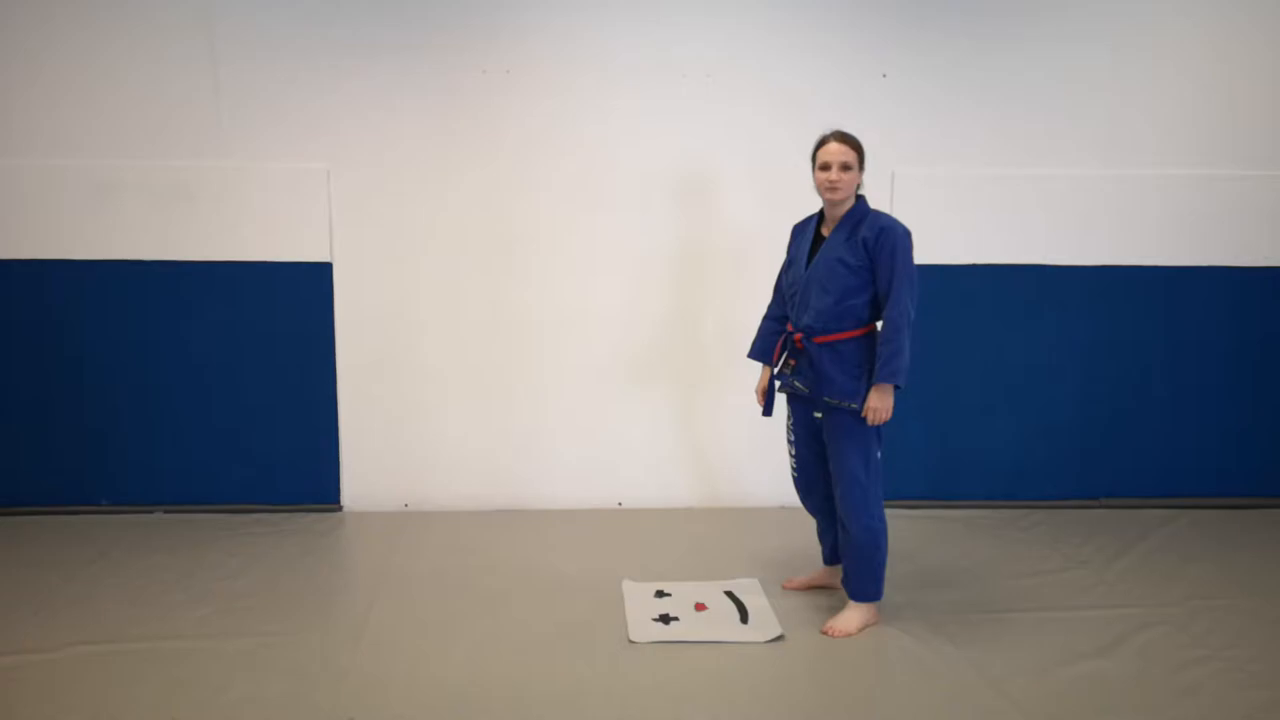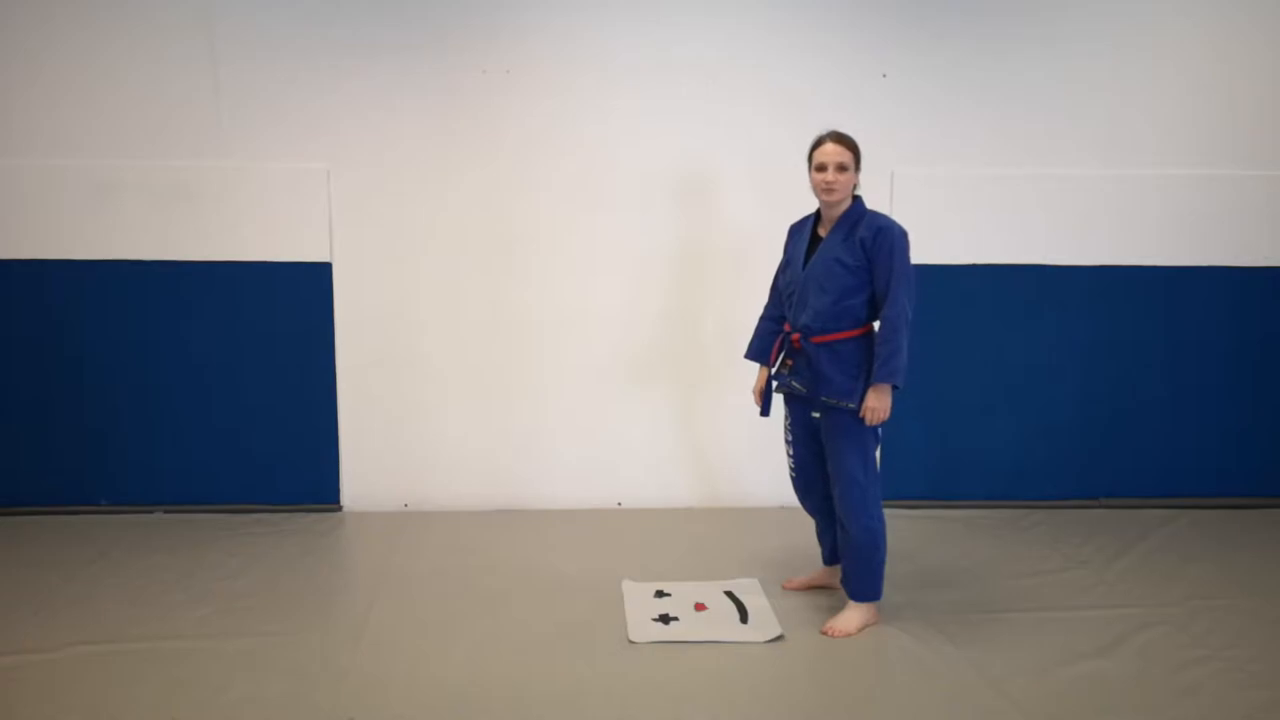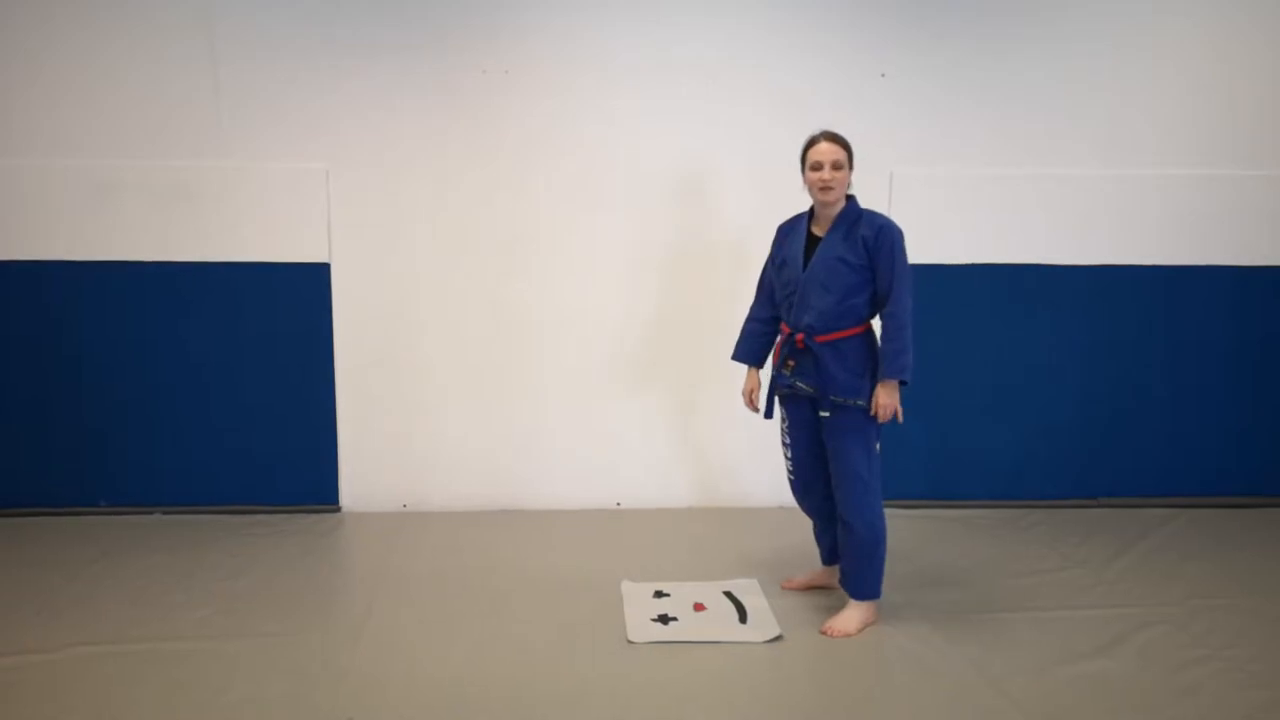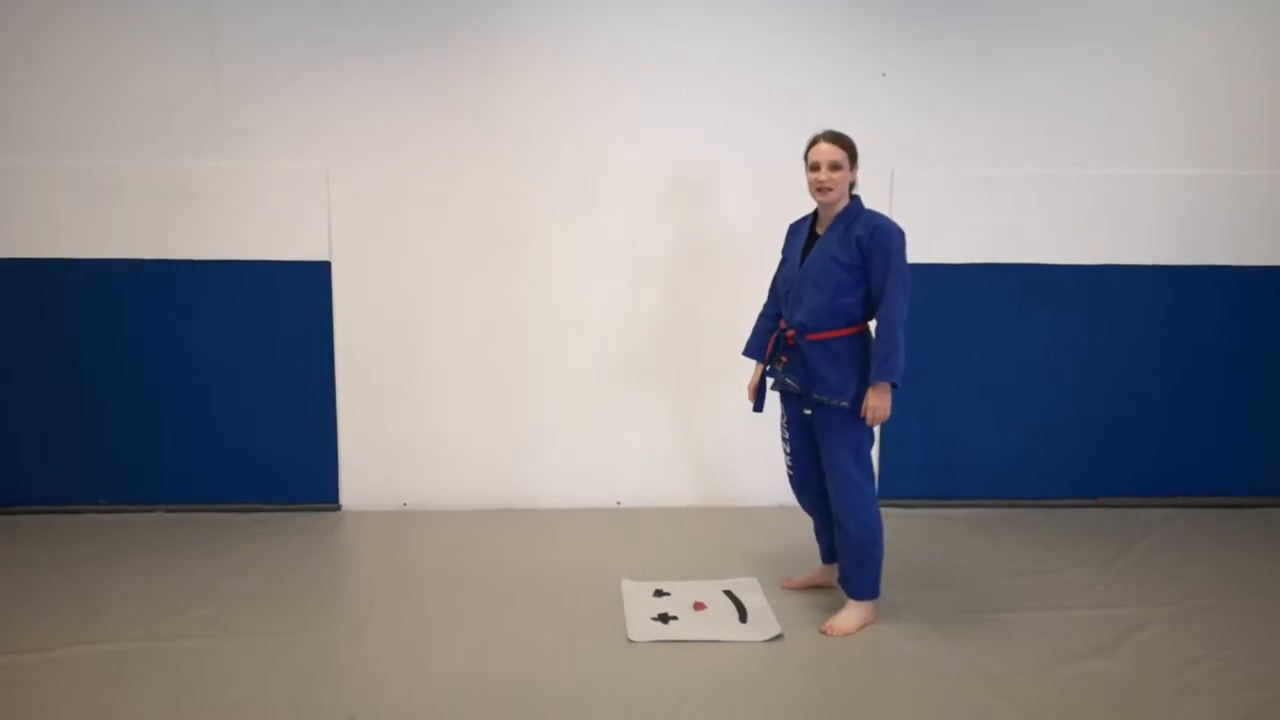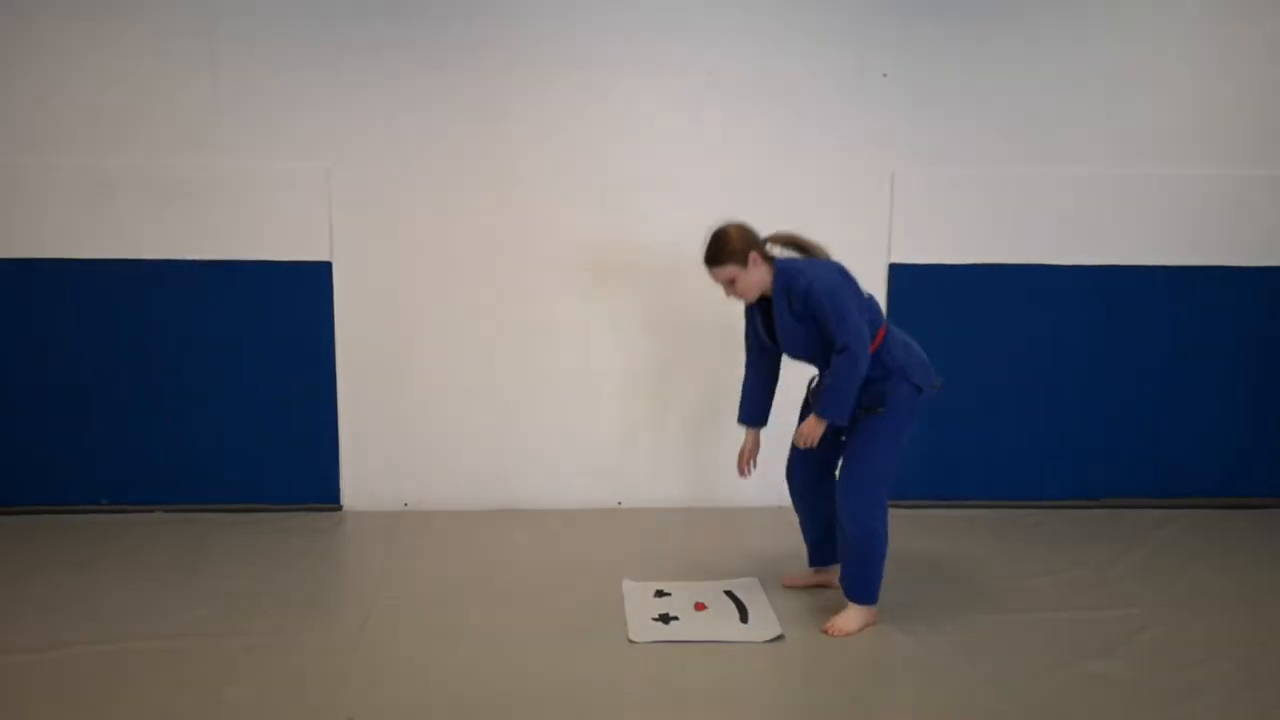
dt=1s
person 1, frame 1
left shoulder: (884, 233)
right shoulder: (803, 232)
left elbow: (898, 314)
right elbow: (782, 301)
left wrist: (885, 384)
right wrist: (768, 362)
left hip: (850, 377)
right hip: (805, 373)
left knee: (855, 488)
right knee: (812, 481)
left ankle: (865, 600)
right ankle: (834, 566)
person 1, frame 2
left shoulder: (881, 233)
right shoulder: (799, 232)
left elbow: (895, 314)
right elbow: (778, 302)
left wrist: (883, 385)
right wrist: (765, 363)
left hip: (848, 376)
right hip: (802, 373)
left knee: (854, 488)
right knee: (811, 481)
left ankle: (865, 600)
right ankle: (834, 566)
person 1, frame 3
left shoulder: (877, 232)
right shoulder: (789, 233)
left elbow: (897, 311)
right elbow: (766, 303)
left wrist: (890, 380)
right wrist: (753, 366)
left hip: (849, 374)
right hip: (797, 372)
left knee: (855, 486)
right knee: (809, 481)
left ankle: (864, 599)
right ankle: (833, 566)
person 1, frame 4
left shoulder: (876, 232)
right shoulder: (798, 231)
left elbow: (891, 313)
right elbow: (776, 300)
left wrist: (882, 383)
right wrist: (761, 362)
left hip: (842, 375)
right hip: (797, 371)
left knee: (848, 484)
right knee: (808, 479)
left ankle: (862, 598)
right ankle: (832, 565)
person 1, frame 5
left shoulder: (815, 282)
right shoulder: (761, 302)
left elbow: (852, 352)
right elbow: (761, 367)
left wrist: (820, 417)
right wrist: (752, 433)
left hip: (892, 380)
right hip: (839, 391)
left knee: (858, 488)
right knee: (803, 470)
left ankle: (863, 602)
right ankle: (827, 566)
